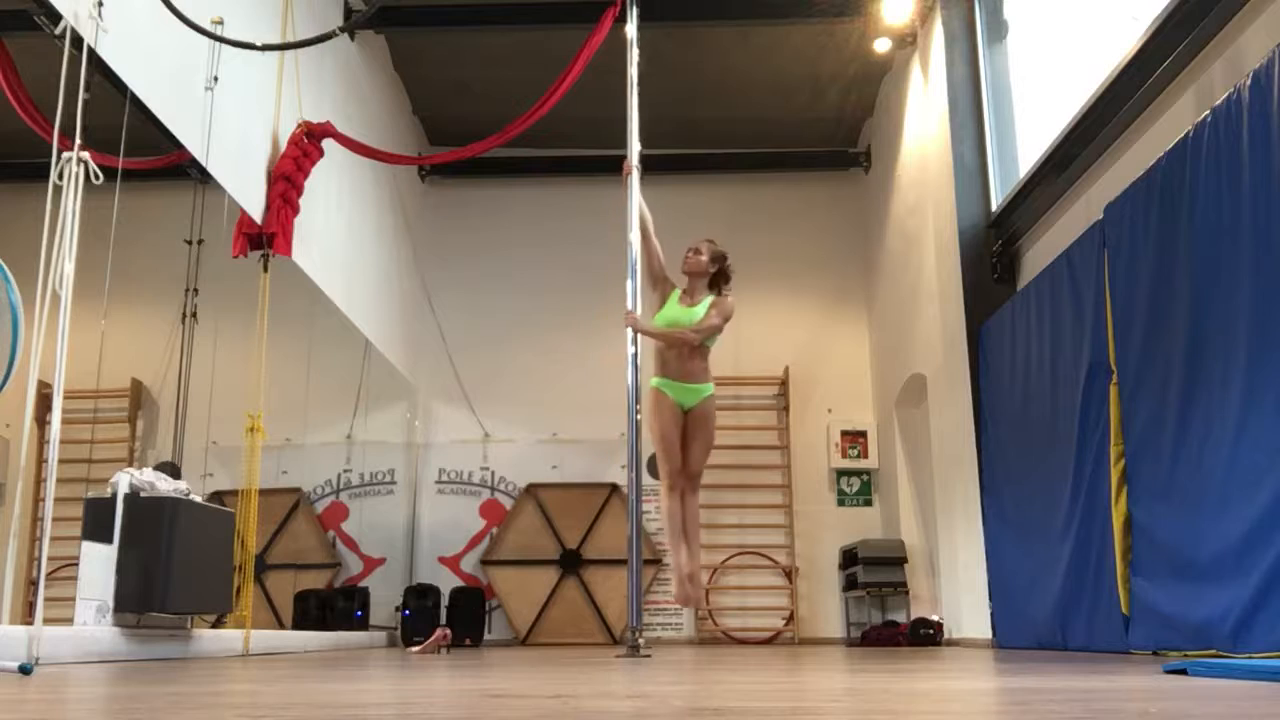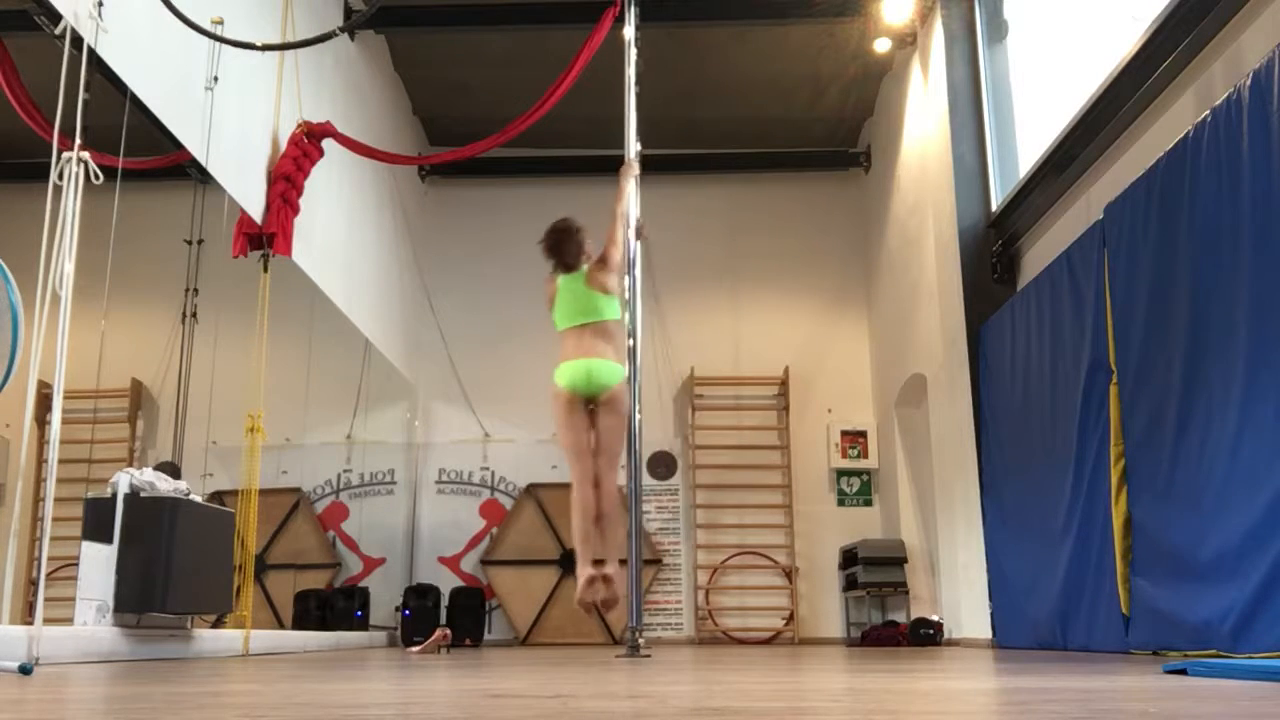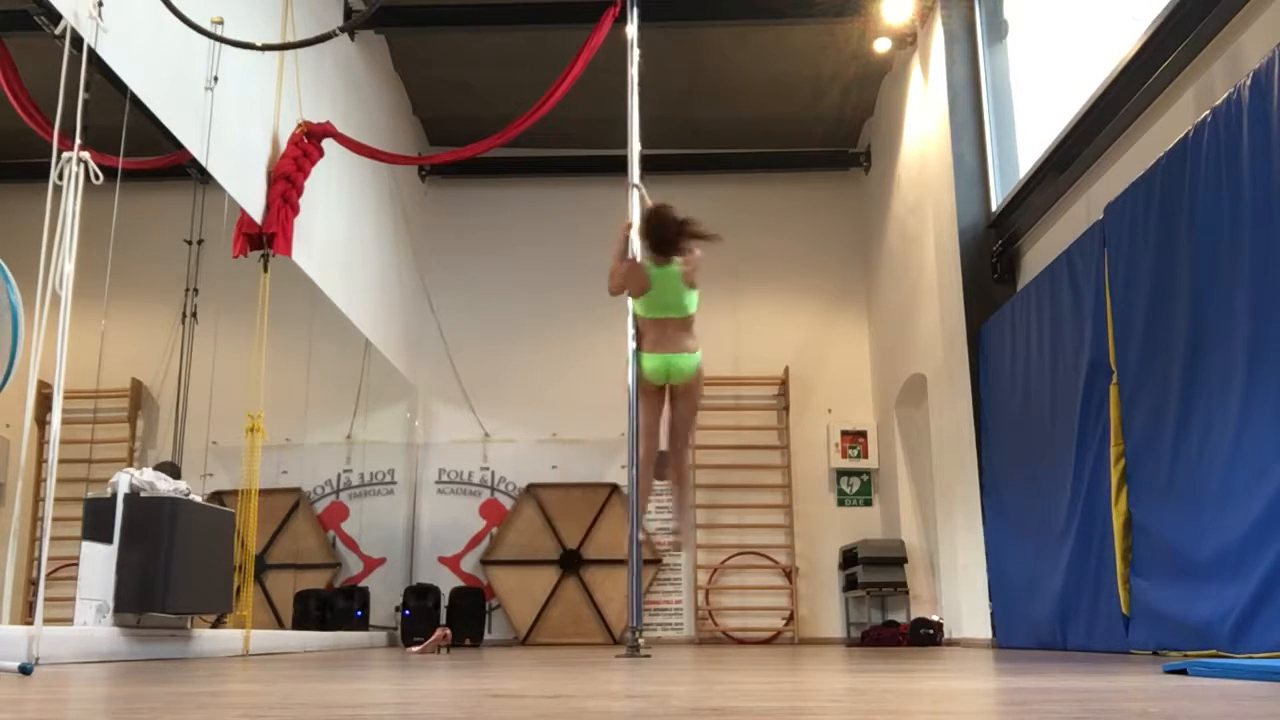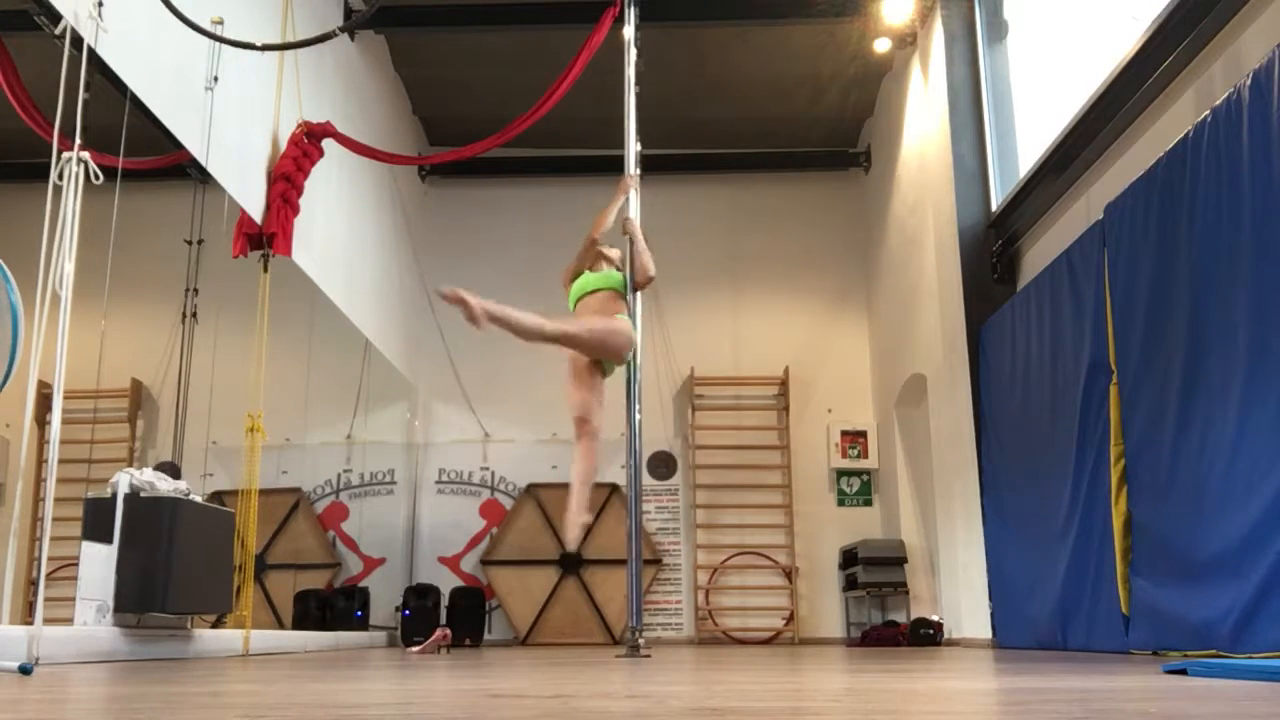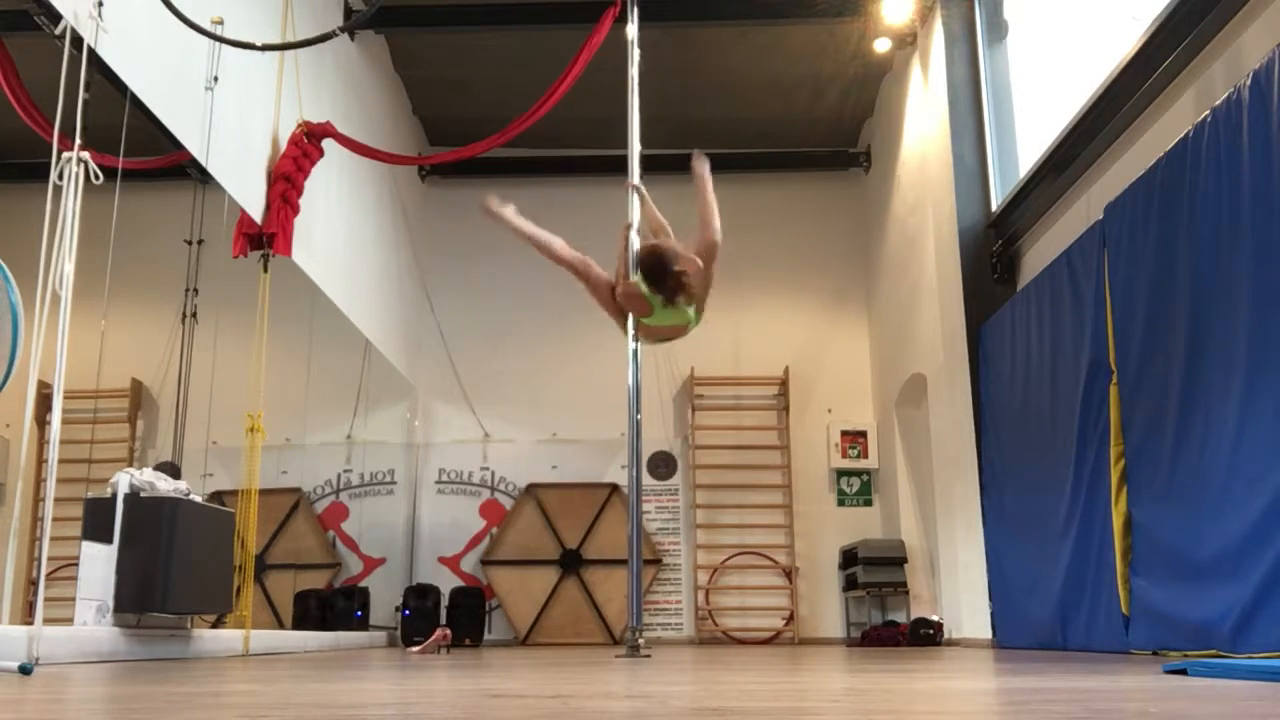
dt=1s
person 1, frame 1
left shoulder: (722, 305)
right shoulder: (667, 292)
left elbow: (692, 338)
right elbow: (648, 236)
left wrist: (646, 328)
left hip: (701, 395)
right hip: (665, 391)
left knee: (691, 482)
right knee: (671, 480)
left ankle: (695, 568)
right ankle: (680, 570)
person 1, frame 2
left shoulder: (554, 288)
right shoulder: (602, 269)
right elbow: (618, 220)
right wrist: (626, 178)
left hip: (568, 377)
right hip: (609, 375)
left knee: (582, 474)
right knee: (606, 474)
left ankle: (585, 567)
right ankle: (611, 566)
person 1, frame 3
left shoulder: (633, 269)
right shoulder: (690, 263)
left elbow: (617, 283)
left wrist: (623, 245)
right wrist: (642, 196)
left hip: (649, 365)
right hip: (687, 362)
left knee: (646, 450)
right knee: (679, 451)
right ankle: (679, 528)
person 1, frame 4
left shoulder: (627, 279)
right shoulder: (576, 278)
left elbow: (646, 271)
right elbow: (593, 238)
left wrist: (636, 235)
right wrist: (620, 196)
left hip: (618, 338)
right hip: (587, 355)
left knee: (552, 327)
right knee: (584, 426)
left ankle: (488, 309)
right ankle: (576, 512)
person 1, frame 5
left shoulder: (632, 295)
right shoulder: (693, 272)
left elbow: (618, 291)
right elbow: (667, 236)
left wrist: (624, 244)
right wrist: (645, 198)
left hip: (644, 331)
left knee: (577, 261)
right knee: (711, 240)
left ankle: (511, 217)
right ankle: (702, 177)
